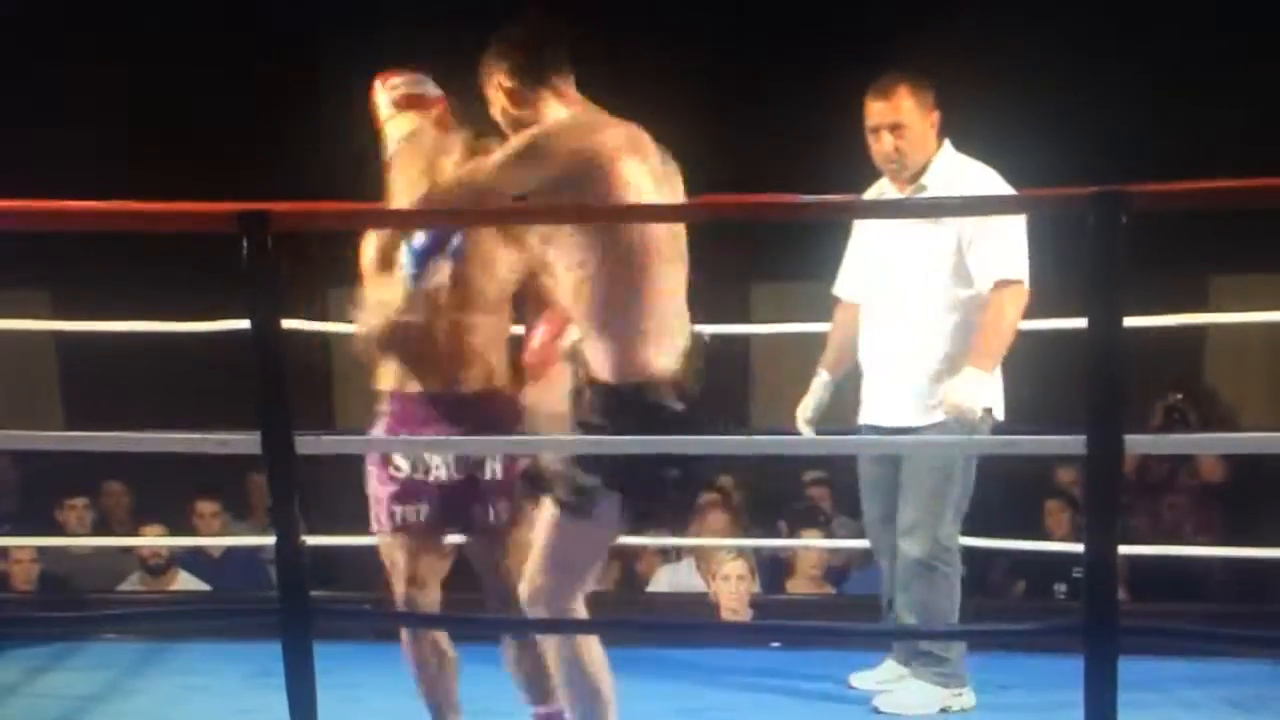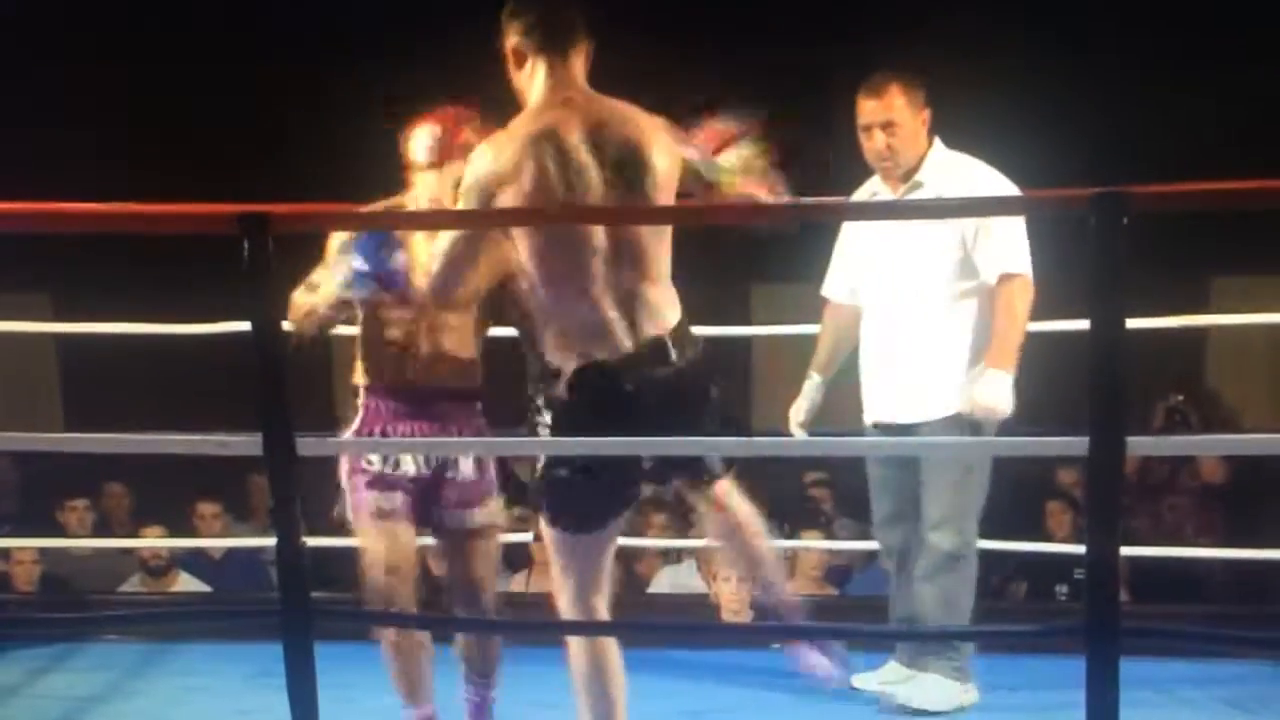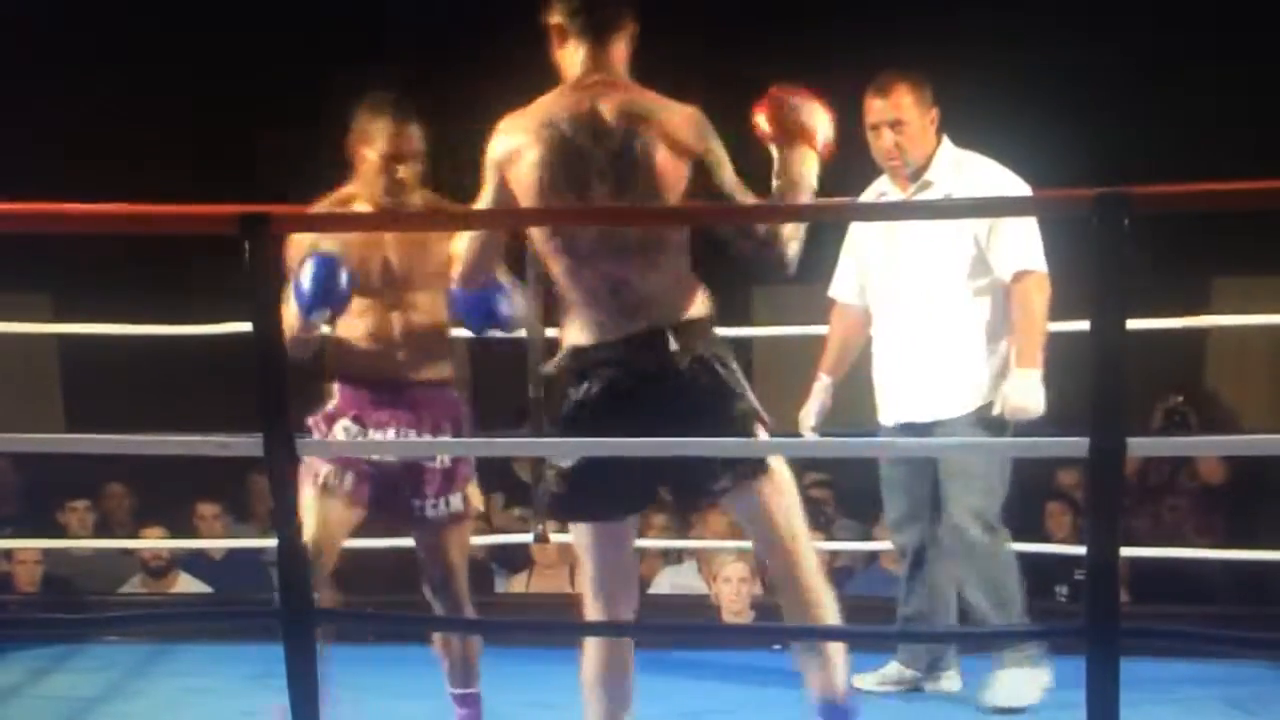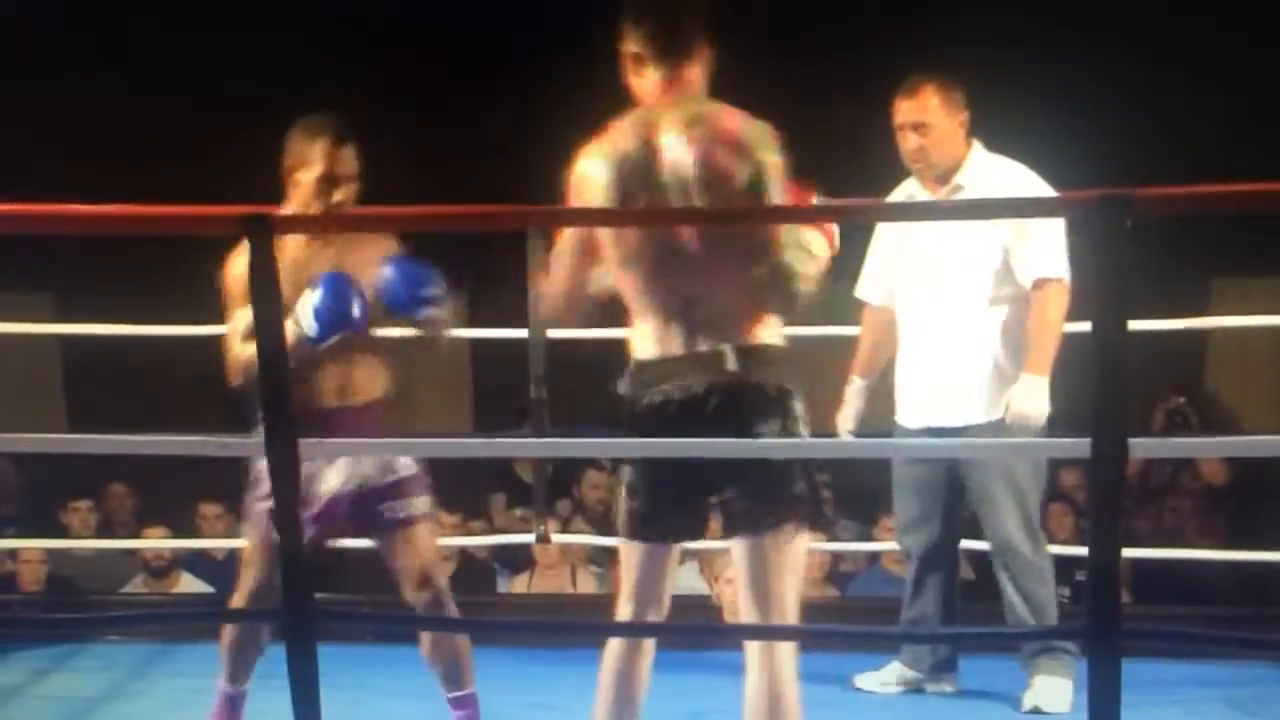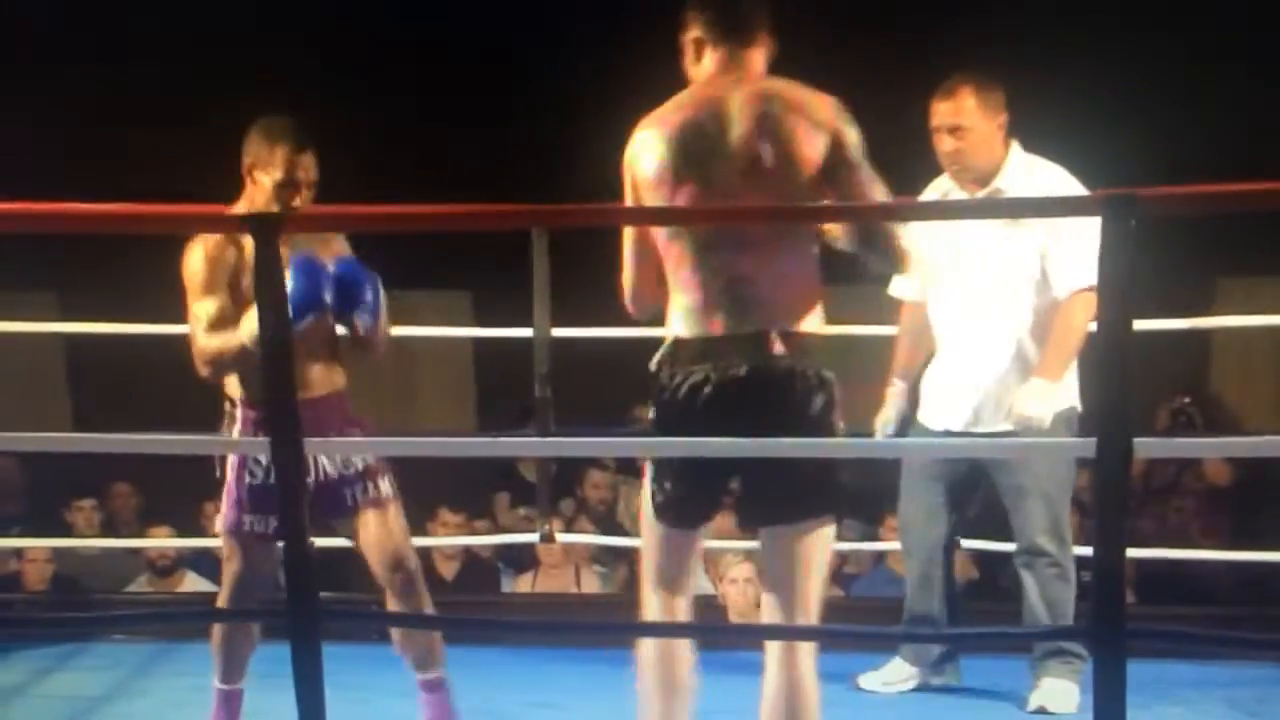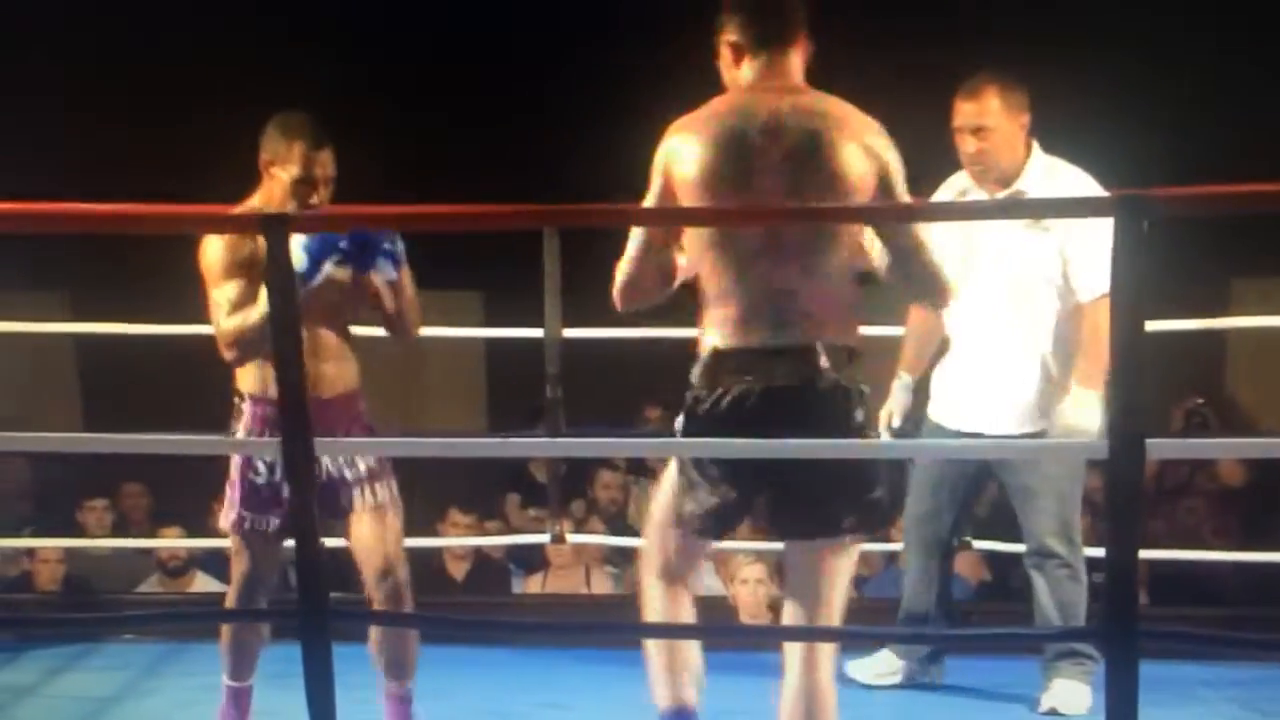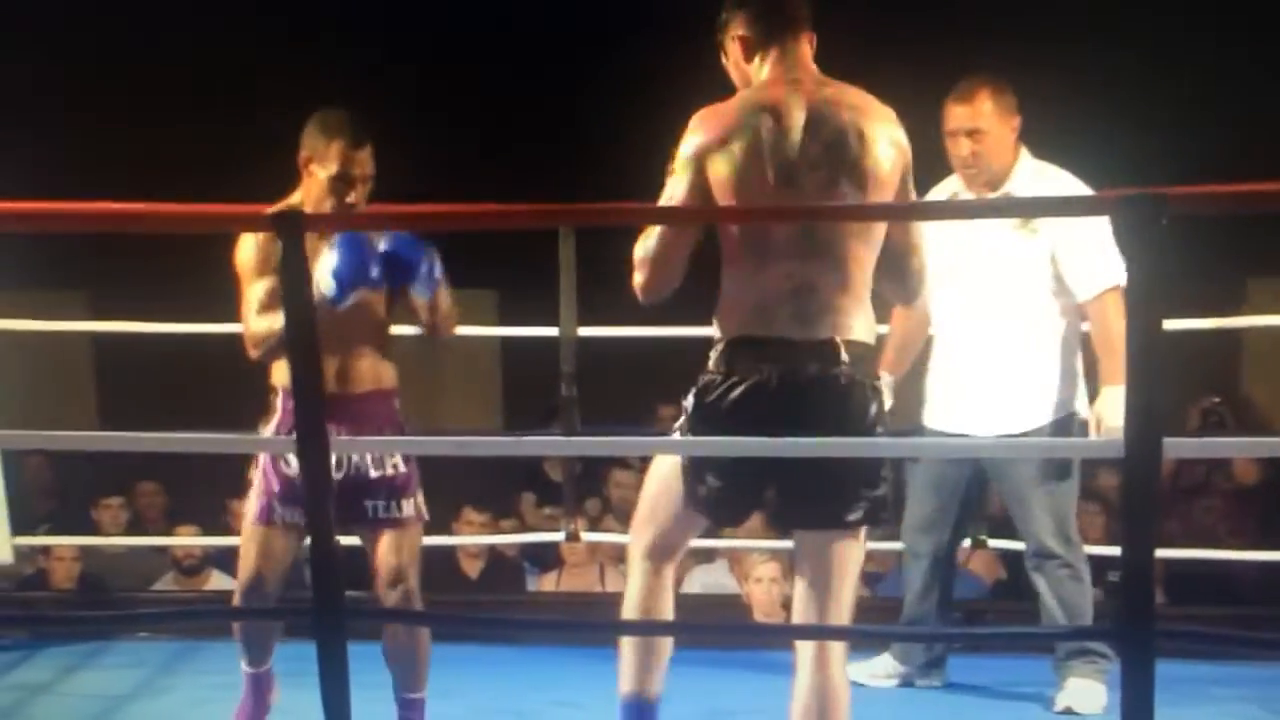
dt=0.2s
person 1, frame 1
left shoulder: (555, 149)
right shoulder: (638, 148)
left elbow: (439, 201)
left hip: (632, 400)
right hip: (661, 383)
left knee: (545, 601)
right knee: (540, 421)
person 1, frame 2
left shoulder: (496, 162)
right shoulder: (657, 132)
left elbow: (432, 288)
right wrist: (732, 159)
left hip: (589, 389)
right hip: (674, 364)
left knee: (582, 609)
right knee: (719, 500)
right ankle: (791, 626)
person 1, frame 3
left shoulder: (515, 140)
right shoulder: (680, 125)
left elbow: (468, 274)
right elbow: (777, 255)
right wrist: (801, 162)
left hip: (596, 378)
right hip: (686, 363)
left knee: (607, 612)
right knee: (789, 545)
person 1, frame 4
left shoulder: (593, 160)
right shoulder: (745, 138)
left elbow: (554, 307)
right elbow: (790, 285)
right wrist: (820, 245)
left hip: (655, 394)
right hip: (750, 390)
left knee: (636, 614)
right knee: (772, 635)
person 1, frame 5
left shoulder: (650, 135)
right shoulder: (817, 115)
left elbow: (640, 298)
right elbow: (891, 248)
left hip: (689, 378)
right hip: (789, 378)
left knee: (664, 602)
right knee: (791, 629)
person 1, frame 6
left shoulder: (686, 139)
right shoulder: (861, 135)
left elbow: (629, 293)
right elbow: (933, 290)
left hip: (728, 389)
right hip: (826, 393)
left knee: (664, 573)
right knee: (813, 639)
person 1, frame 7
left shoulder: (713, 130)
right shoulder: (882, 126)
left elbow: (649, 281)
right elbow: (910, 283)
left hip: (744, 379)
right hip: (842, 382)
left knee: (649, 555)
right knee: (823, 630)
person 2, frame 1
left shoulder: (978, 190)
right shoulder: (873, 203)
left elbow: (1009, 290)
right elbow: (853, 304)
left wrist: (977, 373)
right wrist: (823, 380)
left hip: (945, 405)
right hip: (881, 403)
left knee: (926, 540)
right knee: (890, 538)
right ankle: (911, 655)
person 2, frame 2
left shoulder: (976, 186)
right shoulder: (863, 206)
left elbow: (1015, 284)
right elbow: (843, 305)
left wrist: (1000, 371)
right wrist: (815, 382)
left hip: (955, 398)
right hip: (887, 402)
left knee: (945, 533)
right knee: (900, 535)
left ankle: (948, 668)
right ankle: (916, 656)
person 2, frame 3
left shoulder: (986, 184)
right shoulder: (871, 206)
left elbow: (1030, 280)
right elbow: (852, 306)
left wrist: (1027, 368)
right wrist: (824, 383)
left hip: (973, 397)
right hip: (901, 403)
left knee: (973, 526)
right knee: (913, 535)
left ankle: (1018, 656)
right ankle: (926, 657)
person 2, frame 4
left shoulder: (1016, 190)
right shoulder: (898, 205)
left elbow: (1050, 288)
right elbow: (881, 307)
left wrist: (1032, 377)
right wrist: (858, 386)
left hip: (997, 406)
right hip: (918, 407)
left knee: (1014, 537)
right knee: (921, 538)
left ankle: (1050, 663)
right ankle: (927, 657)
person 2, frame 5
left shoulder: (1054, 192)
right shoulder: (931, 202)
left elbow: (1080, 297)
left wrist: (1046, 381)
right wrist: (897, 386)
left hip: (1028, 409)
right hip: (943, 406)
left knee: (1041, 542)
right knee: (919, 527)
left ankle: (1058, 667)
right ankle: (925, 652)
person 2, frame 6
left shoulder: (1074, 195)
right shoulder: (948, 199)
left elbow: (1099, 302)
right elbow: (929, 302)
left wrist: (1086, 390)
right wrist: (904, 382)
left hip: (1040, 412)
right hip: (955, 405)
left knee: (1052, 544)
right knee: (924, 528)
right ankle: (915, 650)
person 2, frame 7
left shoulder: (1062, 198)
right shoulder: (937, 205)
left elbow: (1104, 297)
right elbow: (915, 307)
left wrist: (1112, 388)
right wrist: (884, 381)
left hip: (1031, 412)
right hip: (947, 410)
left knee: (1051, 544)
right knee: (925, 534)
left ankle: (1082, 666)
right ankle: (918, 654)
person 3, frame 1
left shoulder: (513, 243)
right shoulder: (388, 242)
right elbow: (374, 340)
right wrist: (410, 285)
left hip: (489, 421)
right hip: (410, 427)
left knee: (514, 595)
right knee: (417, 598)
person 3, frame 2
left shoulder: (492, 244)
right shoulder: (369, 227)
right elbow: (300, 315)
right wrist: (342, 286)
left hip: (459, 423)
right hip: (383, 422)
left knee: (476, 590)
right knee: (390, 587)
person 3, frame 3
right shoulder: (318, 231)
right elbow: (292, 347)
right wrist: (302, 314)
left hip: (434, 410)
right hip: (356, 408)
left knee: (447, 582)
right knee: (312, 552)
person 3, frame 4
left shoulder: (378, 246)
right shoulder: (254, 257)
left elbow: (426, 335)
right elbow: (240, 365)
left wrist: (429, 308)
right wrist: (295, 334)
left hip: (372, 433)
right hip: (299, 439)
left knee: (428, 587)
right knee: (257, 593)
person 3, frame 5
left shoulder: (329, 243)
right shoulder: (213, 251)
left elbow: (372, 347)
right elbow: (207, 359)
left wrist: (368, 311)
right wrist: (268, 318)
left hip: (334, 422)
right hip: (260, 431)
left knee: (400, 568)
right knee: (243, 586)
person 3, frame 6
left shoulder: (345, 234)
right shoulder: (229, 242)
left elbow: (407, 326)
right elbow: (232, 342)
left wrist: (393, 270)
right wrist: (290, 281)
left hip: (344, 422)
right hip: (269, 427)
left knee: (388, 578)
right knee: (251, 585)
person 3, frame 7
left shoulder: (386, 233)
right shoulder: (268, 238)
left elbow: (443, 331)
right elbow: (259, 343)
left wrist: (429, 290)
right wrist: (319, 296)
left hip: (377, 422)
right hip: (300, 423)
left knee: (400, 588)
right knee: (256, 579)
